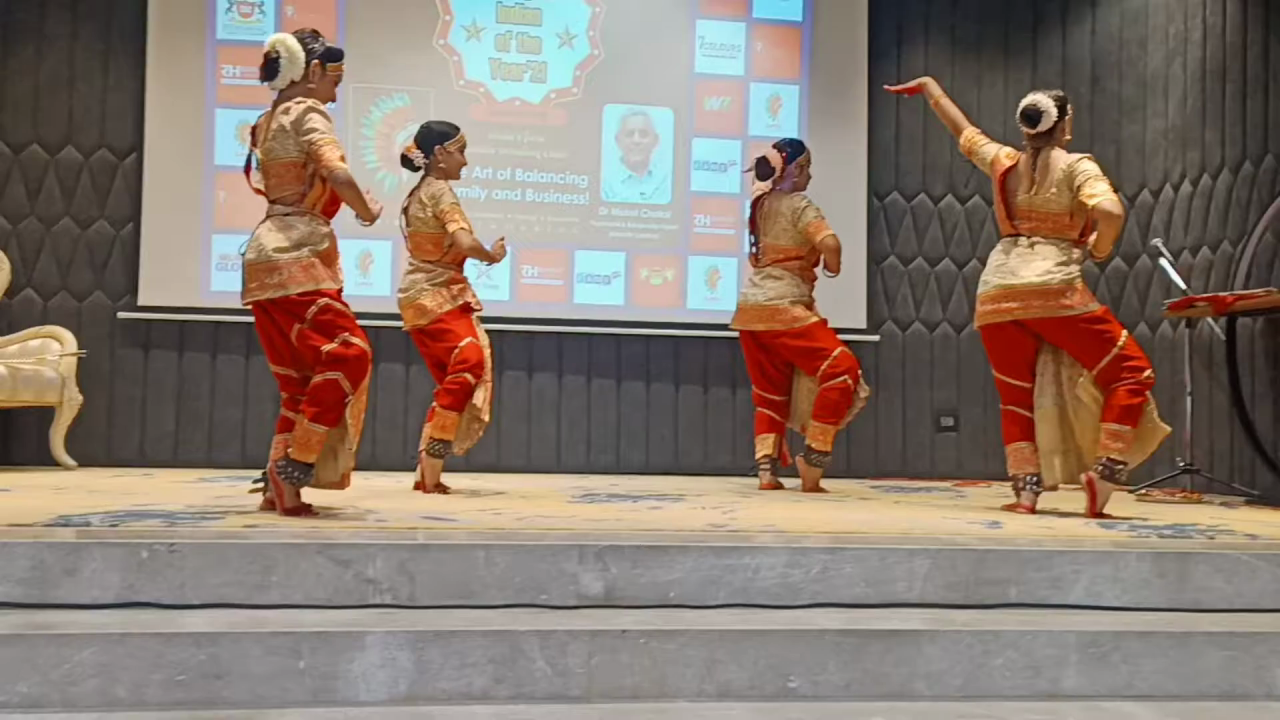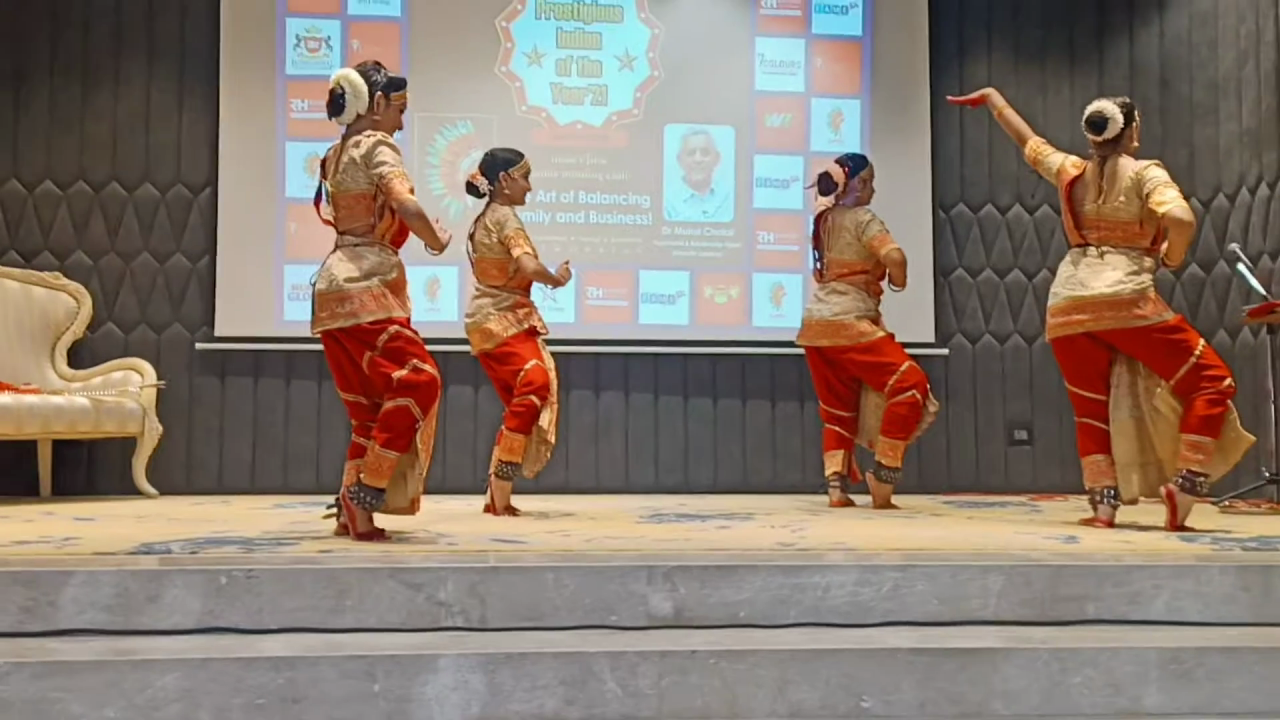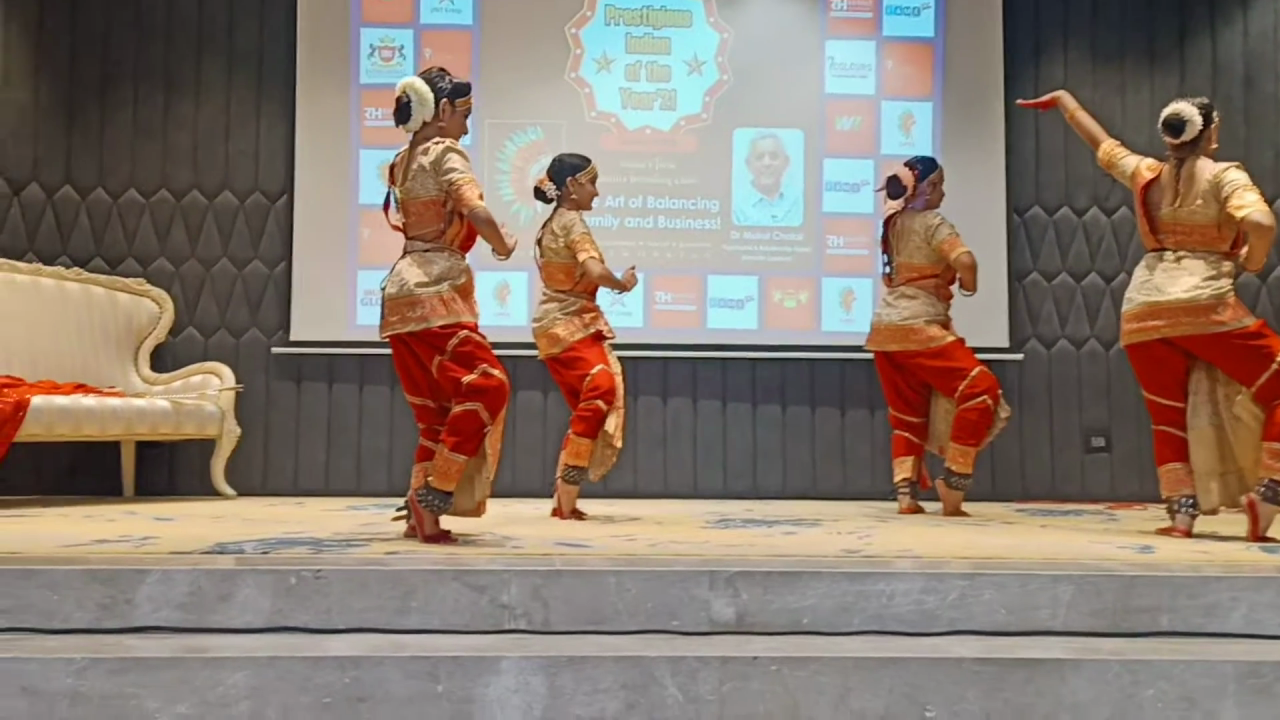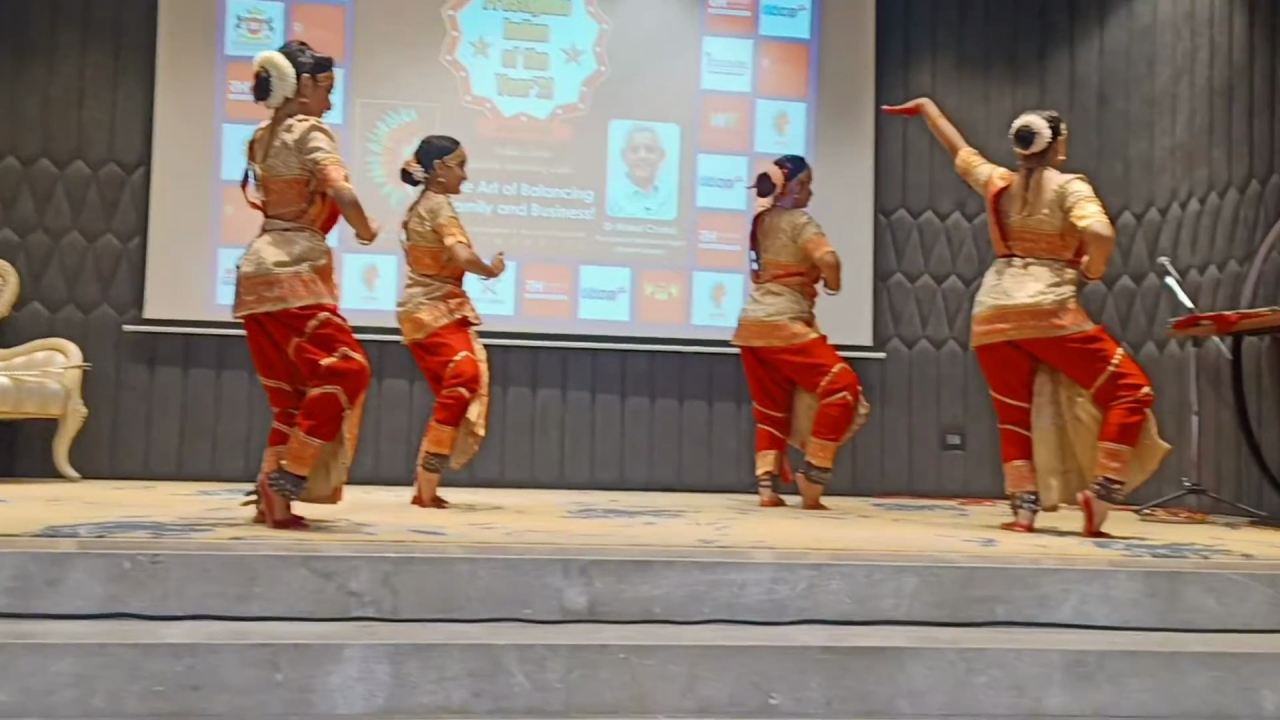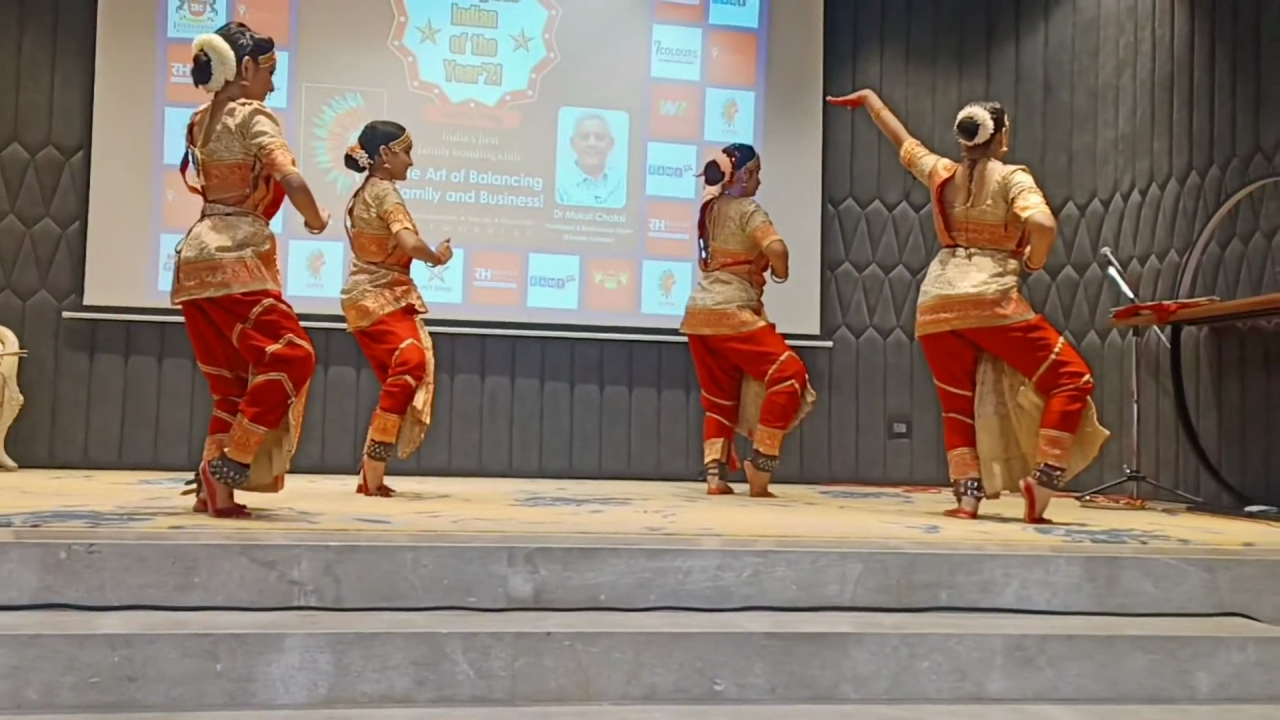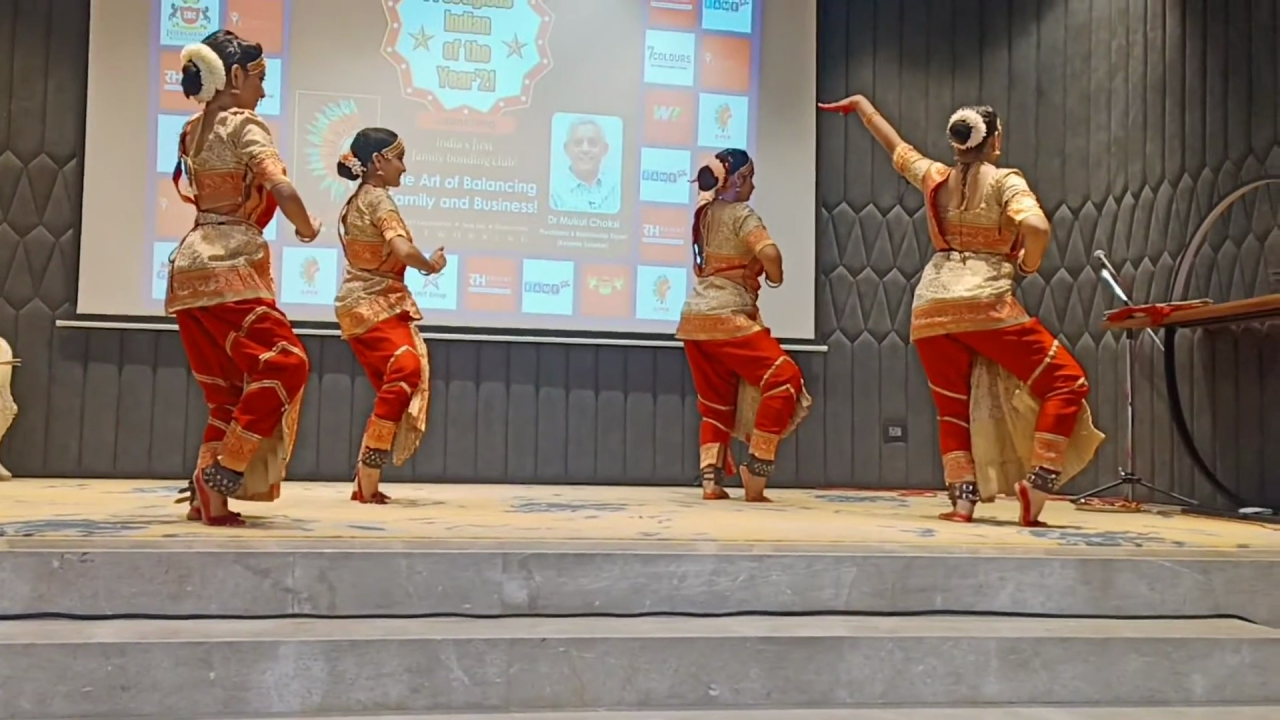
dt=0.5s
person 1, frame 1
left shoulder: (269, 121)
right shoulder: (308, 113)
right elbow: (336, 173)
right wrist: (368, 211)
left hip: (268, 255)
right hip: (296, 258)
left knee: (302, 375)
right knee: (347, 356)
left ankle: (279, 482)
right ankle: (291, 470)
person 1, frame 2
left shoulder: (337, 153)
right shoulder: (377, 145)
right elbow: (406, 206)
right wrist: (437, 240)
left hip: (337, 286)
right hip: (365, 287)
left knee: (372, 404)
right knee: (417, 383)
left ankle: (352, 508)
right ankle: (364, 495)
person 1, frame 3
left shoulder: (404, 160)
right shoulder: (445, 153)
right elbow: (476, 212)
right wrist: (504, 246)
left hip: (404, 291)
right hip: (434, 293)
left knee: (438, 408)
right knee: (486, 387)
left ankle: (420, 510)
right ankle: (432, 497)
person 1, frame 4
left shoulder: (263, 137)
right shoulder: (310, 131)
right elbow: (342, 194)
right wrist: (367, 231)
left hip: (259, 271)
right hip: (293, 271)
left knee: (292, 392)
right knee: (345, 371)
left ankle: (272, 495)
right ankle: (284, 482)
person 1, frame 5
left shoulder: (201, 120)
right shoulder: (253, 115)
right elbow: (291, 179)
right wrist: (316, 220)
left hip: (198, 256)
right hip: (235, 258)
left knee: (233, 380)
right knee: (291, 357)
left ankle: (212, 485)
right ankle: (226, 470)
person 1, frame 6
left shoulder: (193, 130)
right shoulder: (244, 124)
right elbow: (281, 189)
right wrist: (307, 227)
left hip: (191, 267)
right hip: (229, 267)
left knee: (230, 389)
right knee: (285, 365)
left ankle: (208, 494)
right ankle: (219, 478)
person 2, frame 1
left shoulder: (1002, 162)
right shoulder: (1077, 166)
left elbow: (962, 129)
right elbow: (1112, 212)
left wrist: (928, 85)
right wrist: (1100, 249)
left hip: (996, 294)
right hip: (1054, 290)
left knee: (1016, 397)
right knee: (1132, 373)
left ankle: (1026, 490)
right ankle: (1104, 472)
person 2, frame 2
left shoulder: (1069, 171)
right shoulder: (1145, 173)
left elbow: (1026, 138)
right elbow: (1181, 219)
left wrist: (991, 96)
right wrist: (1172, 257)
left hip: (1067, 305)
right hip: (1126, 300)
left knee: (1091, 409)
right knee: (1212, 383)
left ankle: (1103, 504)
right ankle: (1184, 485)
person 2, frame 3
left shoulder: (1144, 173)
right shoulder: (1224, 176)
left elbow: (1100, 141)
left wrist: (1063, 98)
left hip: (1142, 311)
right hip: (1203, 306)
left knee: (1168, 417)
left ankle: (1181, 513)
person 2, frame 4
left shoulder: (996, 182)
right shoulder: (1069, 186)
left elbow: (956, 147)
right elbow: (1101, 234)
left wrist: (925, 106)
right wrist: (1091, 270)
left hip: (992, 314)
right hip: (1048, 311)
left knee: (1014, 416)
right knee: (1131, 392)
left ankle: (1023, 510)
right ankle: (1101, 491)
person 2, frame 5
left shoulder: (940, 173)
right shoulder: (1011, 177)
left elbow: (901, 138)
right elbow: (1043, 225)
left wrist: (868, 97)
right wrist: (1033, 261)
left hip: (936, 302)
right hip: (991, 300)
left knee: (958, 404)
right knee: (1071, 379)
left ankle: (967, 496)
right ankle: (1042, 478)
person 2, frame 6
left shoulder: (933, 177)
right shoulder: (1004, 181)
left elbow: (893, 144)
right elbow: (1037, 228)
left wrist: (860, 103)
right wrist: (1028, 264)
left hip: (931, 307)
right hip: (986, 303)
left knee: (953, 407)
right knee: (1066, 383)
left ankle: (962, 501)
right ankle: (1037, 482)
person 3, frame 1
left shoulder: (417, 193)
right shoulder: (440, 191)
right elbow: (466, 243)
right wrist: (492, 255)
left hip: (423, 297)
right hip: (436, 297)
left knee: (453, 377)
right knee: (468, 363)
left ankle: (427, 470)
right ankle: (431, 469)
person 3, frame 2
left shoulder: (483, 219)
right shoulder: (504, 216)
right elbow: (530, 268)
right wrist: (558, 279)
left hip: (490, 321)
right hip: (503, 321)
left knee: (521, 401)
right knee: (534, 386)
left ankle: (498, 493)
right ankle: (501, 491)
person 3, frame 3
left shoulder: (552, 224)
right shoulder: (572, 222)
right elbow: (596, 272)
right wrist: (623, 284)
left hip: (557, 325)
right hip: (570, 326)
left knee: (588, 403)
right knee: (601, 390)
left ankle: (564, 496)
right ankle: (567, 495)
person 3, frame 4
left shoulder: (418, 206)
right shoulder: (439, 205)
right elbow: (463, 257)
right wrist: (491, 270)
left hip: (423, 310)
right hip: (436, 311)
left knee: (454, 389)
right knee: (464, 377)
left ankle: (425, 484)
right ankle: (426, 484)
person 3, frame 5
left shoulder: (363, 193)
right shoulder: (385, 192)
left elbow: (387, 246)
right elbow: (410, 243)
left wrist: (429, 255)
right wrist: (437, 257)
left hip: (368, 297)
right hip: (381, 299)
left knee: (401, 375)
right knee: (410, 364)
left ankle: (372, 472)
right ankle: (372, 471)
person 3, frame 6
left shoulder: (355, 201)
right shoulder: (379, 199)
right elbow: (404, 251)
right wrist: (431, 266)
left hip: (362, 305)
right hip: (376, 306)
left knee: (395, 383)
right knee: (406, 371)
left ankle: (367, 479)
right ankle: (368, 477)
person 4, frame 1
left shoulder: (761, 204)
right shoulder: (799, 204)
right elbow: (830, 243)
right wrist: (833, 266)
left hip: (750, 308)
right hip: (784, 307)
left knee: (770, 391)
right knee: (842, 371)
left ankle: (767, 471)
right ankle: (812, 463)
person 4, frame 2
left shoulder: (825, 219)
right shoulder: (862, 219)
right elbow: (894, 257)
right wrist: (898, 280)
left hip: (816, 321)
right hip: (850, 322)
left knee: (838, 408)
right knee: (911, 385)
left ankle: (836, 488)
right ankle: (882, 481)
person 4, frame 3
left shoulder: (894, 222)
right shoulder: (932, 222)
right elbow: (965, 261)
right wrist: (969, 285)
left hip: (885, 327)
right hip: (919, 327)
left knee: (907, 414)
right knee: (982, 390)
left ankle: (906, 495)
right ankle: (952, 488)
person 4, frame 4
left shoulder: (763, 221)
right shoulder: (799, 221)
right elbow: (828, 260)
right wrist: (832, 283)
left hip: (752, 324)
right hip: (784, 323)
left knee: (771, 408)
right knee: (842, 387)
left ankle: (767, 488)
right ankle: (812, 481)
person 4, frame 5
left shoulder: (711, 208)
right shoulder: (747, 209)
right elbow: (777, 248)
right wrist: (781, 272)
left hip: (699, 312)
right hip: (733, 312)
left knee: (720, 396)
right knee: (789, 375)
left ankle: (715, 475)
right ankle: (760, 468)
person 4, frame 6
left shoulder: (705, 213)
right shoulder: (741, 213)
right elbow: (769, 253)
right wrist: (775, 276)
left hip: (694, 317)
right hip: (728, 317)
left knee: (716, 401)
right knee: (785, 380)
left ankle: (711, 481)
right ankle: (755, 474)
